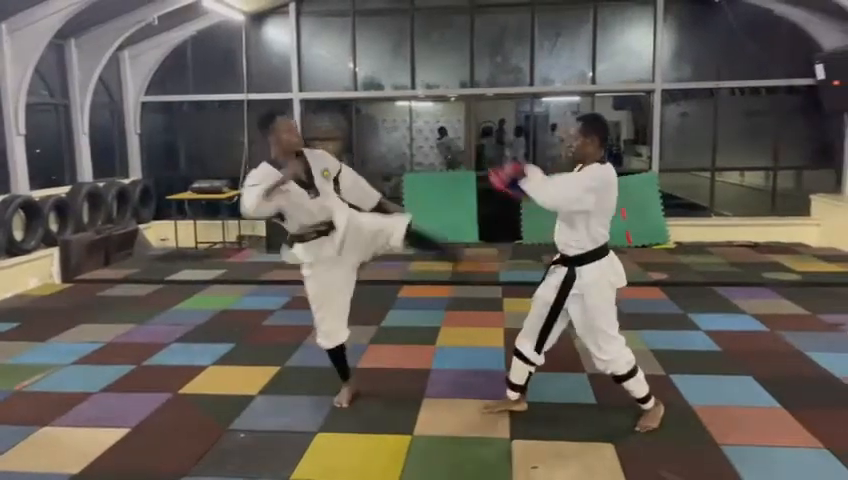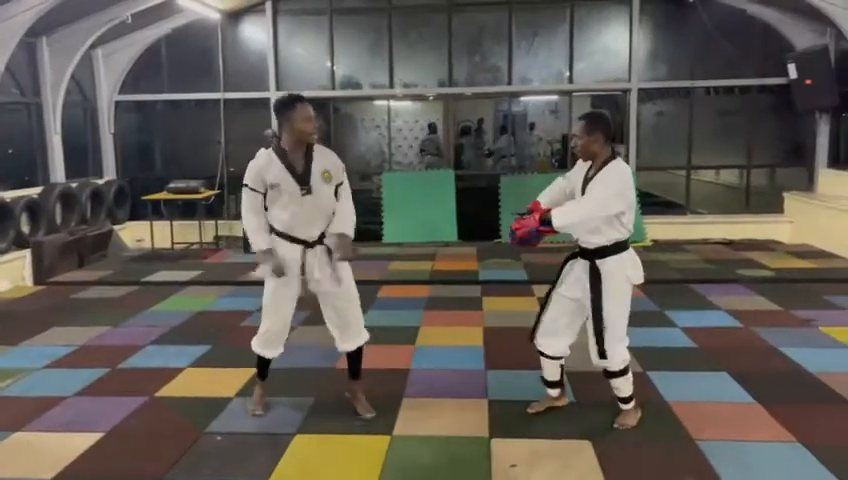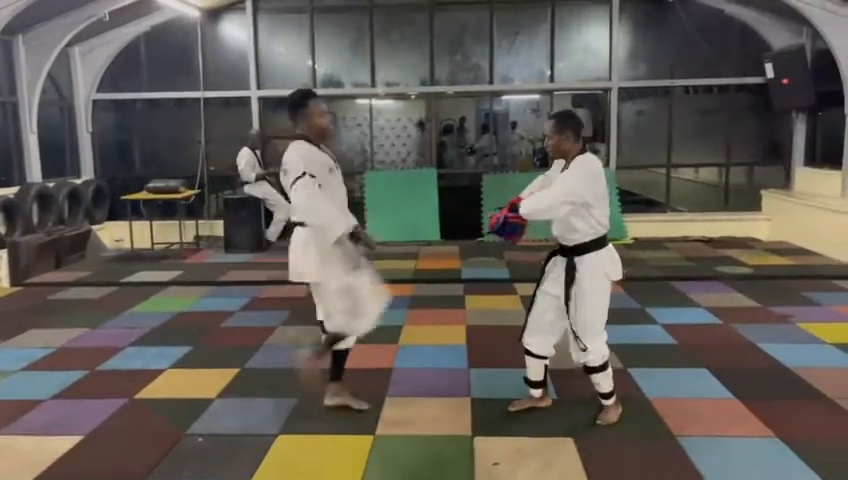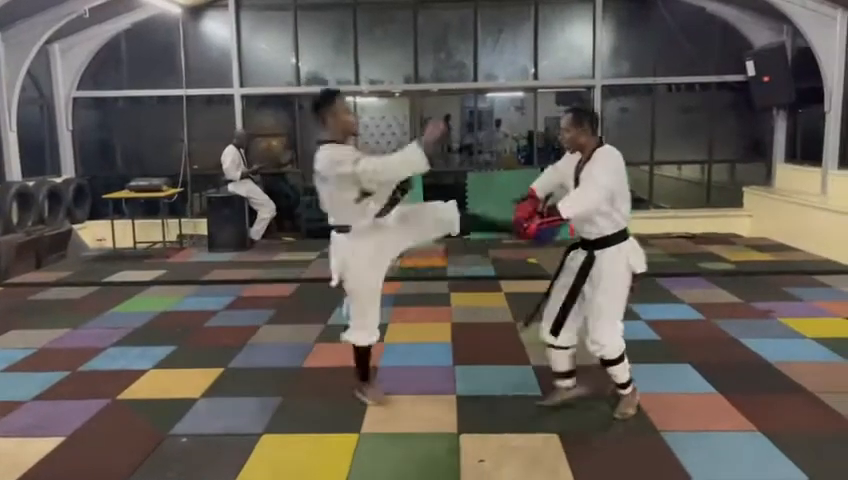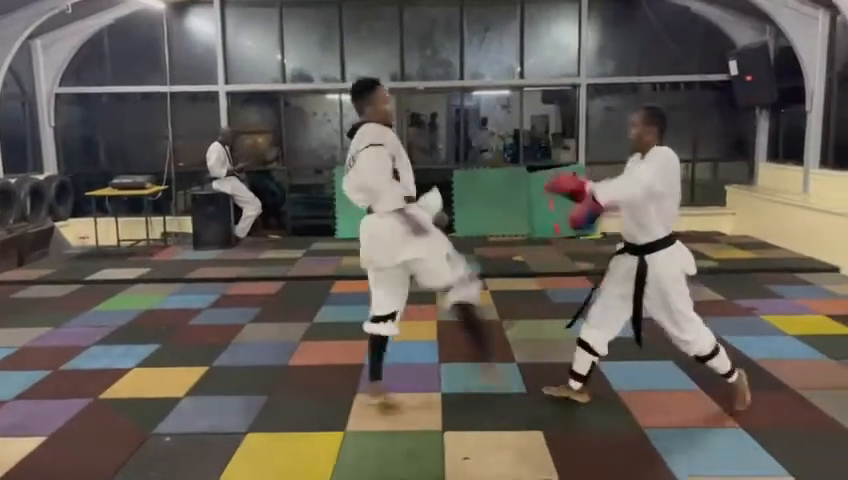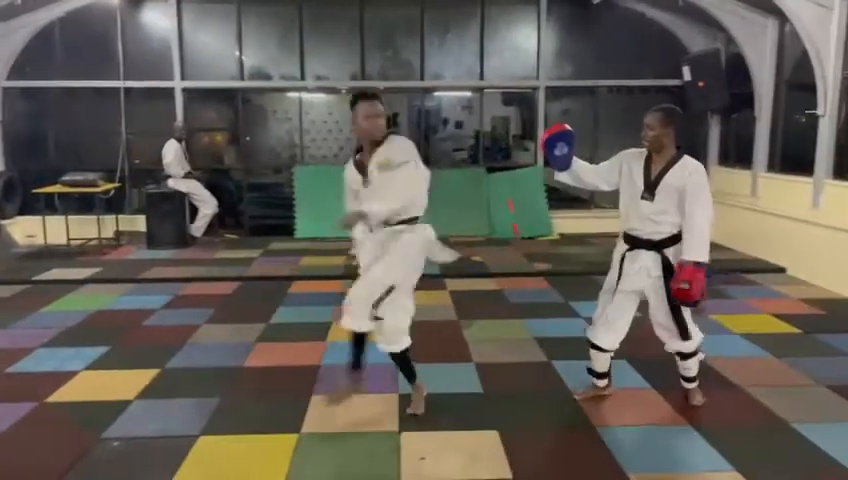
dt=0.4s
person 1, frame 1
left shoulder: (317, 158)
right shoulder: (261, 178)
left elbow: (350, 184)
right elbow: (253, 206)
left wrist: (382, 203)
right wrist: (282, 179)
left hip: (349, 230)
right hip: (318, 253)
left knee: (401, 230)
right knee: (329, 322)
right ankle: (347, 384)
person 1, frame 2
left shoulder: (327, 158)
right shoulder: (262, 164)
left elbow: (343, 203)
right elbow: (252, 211)
left wrist: (345, 238)
right wrist: (265, 253)
left hip: (326, 251)
right hip: (285, 252)
left knee: (350, 318)
right knee: (273, 325)
left ankle: (355, 390)
right ankle: (260, 386)
person 1, frame 3
left shoulder: (319, 151)
right shoulder: (299, 156)
right elbow: (313, 206)
left wrist: (352, 230)
right wrist: (353, 234)
left hip: (334, 242)
right hip: (318, 243)
left knee: (350, 315)
right knee: (367, 304)
left ankle: (336, 389)
right ankle: (320, 355)
person 1, frame 4
left shoulder: (344, 151)
right shoulder: (338, 160)
right elbow: (385, 169)
right wrist: (425, 142)
left hip: (384, 223)
right hip: (360, 240)
left knee: (447, 214)
right knee: (365, 317)
right ankle: (364, 384)
person 1, frame 5
left shoulder: (357, 145)
right shoulder: (375, 135)
right elbow: (371, 177)
left wrist: (417, 204)
right wrist: (404, 212)
left hip: (377, 235)
right hip: (398, 224)
left knee: (384, 308)
right knee: (460, 284)
left ankle: (376, 386)
right ankle: (484, 355)
person 1, frame 6
left shoulder: (401, 148)
right shoulder: (353, 166)
left elbow: (408, 192)
left wrist: (366, 214)
right wrist: (362, 226)
left hip: (403, 240)
right hip: (378, 244)
left knee: (361, 307)
right knee: (388, 321)
left ankle: (355, 376)
right ankle: (415, 386)
person 2, frame 1
left shoulder: (599, 177)
right shoulder: (585, 172)
left elbow: (555, 195)
right elbow: (556, 189)
left wrist: (523, 176)
left hip: (590, 272)
right hip: (567, 268)
left knee: (606, 345)
right knee: (533, 331)
left ankle: (651, 405)
right ankle: (515, 397)
person 2, frame 2
left shoulder: (618, 173)
right shoulder: (584, 167)
left elbow: (585, 210)
right elbow: (562, 187)
left wrist: (540, 221)
right wrist: (534, 210)
left hip: (611, 265)
right hip: (583, 262)
left knee: (608, 343)
right knee: (551, 327)
left ankle: (629, 406)
right ankle: (555, 394)
person 2, frame 3
left shoulder: (587, 168)
right shoulder: (562, 165)
left elbow: (551, 200)
right elbow: (542, 187)
left wrist: (513, 209)
right wrist: (517, 206)
left hip: (590, 262)
right hip: (565, 259)
left knee: (586, 338)
right knee: (538, 327)
left ankle: (610, 401)
right ankle: (538, 394)
person 2, frame 4
left shoulder: (609, 158)
right shoulder: (573, 159)
left elbow: (590, 196)
right elbow: (552, 177)
left wrist: (548, 215)
right wrist: (531, 200)
left hip: (611, 254)
right hip: (584, 252)
left knee: (602, 332)
right knee: (557, 319)
left ankle: (627, 392)
right ankle: (567, 384)
person 2, frame 5
left shoulder: (664, 159)
right shoulder: (637, 161)
left elbow: (631, 189)
right elbow: (616, 195)
left wrist: (583, 190)
right wrist: (587, 199)
left hip: (660, 259)
right hip: (631, 257)
left knee: (684, 326)
right knee: (598, 319)
left ankle: (733, 378)
right ankle: (576, 387)
person 2, frame 6
left shoulder: (691, 170)
right shoulder: (629, 159)
left elbow: (699, 222)
right elbow: (595, 176)
left wrist: (694, 266)
right wrist: (565, 162)
left hip: (667, 257)
right hip: (630, 254)
left knee: (678, 327)
right knee: (605, 321)
left ankle: (692, 385)
right ankle: (602, 383)
